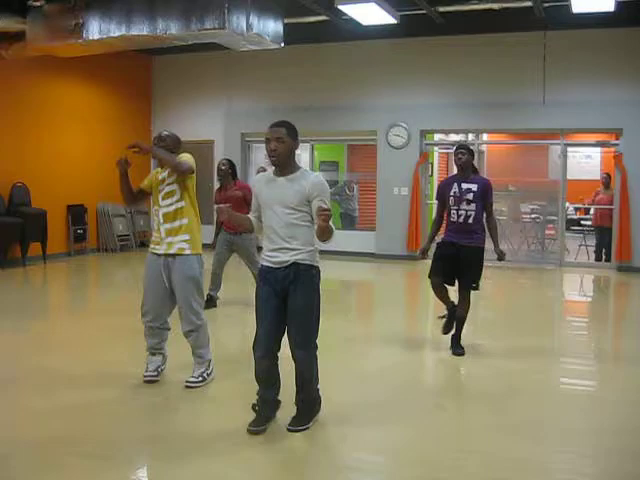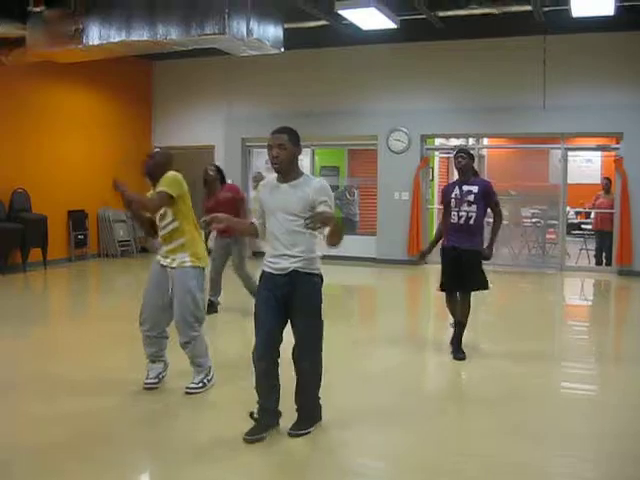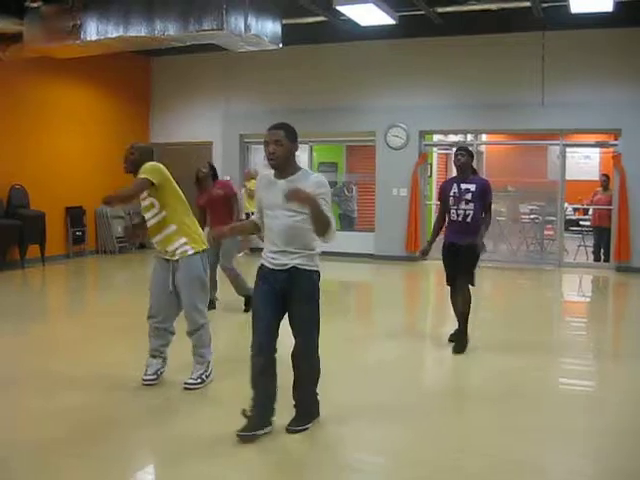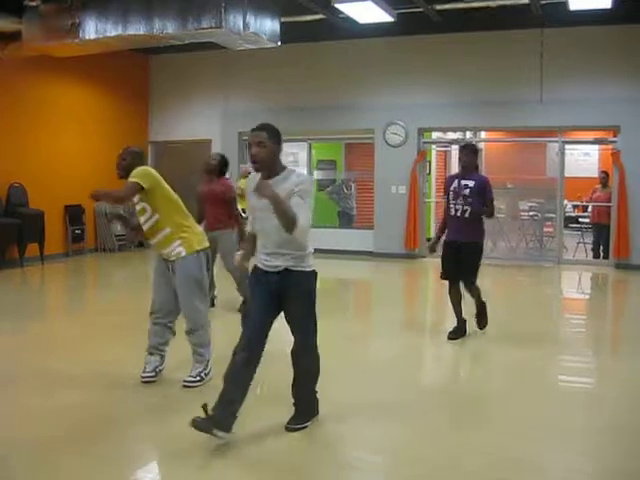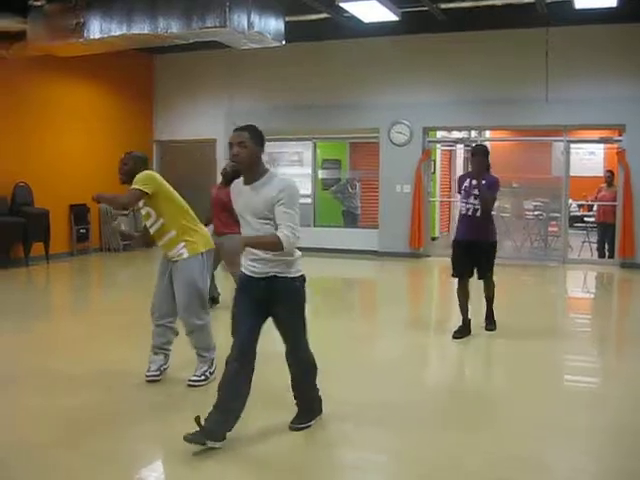
dt=0.2s
person 1, frame 1
left shoulder: (314, 183)
right shoulder: (259, 182)
left elbow: (324, 237)
left wrist: (325, 222)
right wrist: (231, 216)
left hip: (302, 271)
right hip: (269, 271)
left knee: (302, 346)
right knee: (264, 345)
left ankle: (308, 407)
right ankle: (266, 407)
person 1, frame 2
left shoulder: (318, 188)
right shoulder: (264, 188)
left elbow: (333, 241)
left wrist: (333, 223)
right wrist: (230, 222)
left hip: (305, 277)
right hip: (270, 277)
left knee: (307, 350)
right knee: (264, 351)
left ankle: (309, 413)
right ankle: (267, 416)
person 1, frame 3
left shoulder: (316, 183)
right shoulder: (262, 182)
left elbow: (326, 234)
left wrist: (311, 204)
right wrist: (233, 229)
left hip: (303, 274)
right hip: (269, 272)
left knee: (305, 346)
right knee: (261, 345)
left ankle: (307, 409)
right ankle: (260, 416)
person 1, frame 4
left shoulder: (300, 182)
right shoulder: (251, 184)
left elbow: (300, 231)
left wrist: (275, 198)
right wrist: (247, 250)
left hip: (297, 275)
right hip: (263, 274)
left knee: (304, 345)
right knee: (248, 345)
left ankle: (306, 408)
right ankle: (222, 417)
person 1, frame 5
left shoulder: (283, 187)
right shoulder: (235, 188)
left elbow: (288, 240)
left wrist: (248, 240)
left hip: (284, 280)
right hip: (249, 280)
left knee: (296, 347)
right knee: (240, 353)
left ankle: (309, 408)
right ankle: (217, 426)
person 2, frame 1
left shoulder: (185, 160)
right shoulder: (155, 173)
left elbow: (179, 166)
right elbow: (131, 200)
left wrist: (148, 149)
right wrist: (123, 171)
left hip: (185, 252)
right hip: (157, 252)
left knee: (191, 313)
right knee: (151, 312)
left ankle: (204, 365)
right ankle: (156, 358)
person 2, frame 2
left shoulder: (173, 178)
right shoulder: (155, 191)
left elbow: (150, 206)
right elbow: (151, 229)
left wrist: (125, 192)
right wrist: (128, 197)
left hip: (189, 263)
right hip: (164, 262)
left knee: (187, 323)
right knee: (150, 319)
left ankle: (204, 372)
right ankle: (157, 365)
person 2, frame 3
left shoulder: (153, 168)
right shoulder: (144, 184)
left elbow: (129, 194)
left wrist: (111, 198)
right wrist: (133, 230)
left hip: (190, 251)
right hip: (165, 256)
left knee: (195, 313)
right knee: (159, 313)
left ankle: (203, 366)
right ankle: (157, 361)
person 2, frame 4
left shoulder: (144, 173)
right shoulder: (138, 189)
left elbow: (120, 196)
left wrist: (99, 194)
right wrist: (125, 222)
left hip: (189, 249)
right hip: (167, 254)
left knee: (193, 310)
right knee: (161, 310)
left ankle: (202, 364)
right ankle: (155, 359)
person 2, frame 5
left shoulder: (147, 178)
right shoulder: (143, 194)
left elbow: (123, 203)
right elbow: (151, 233)
left wrist: (101, 196)
left hip: (193, 251)
right hip: (173, 254)
left knee: (192, 313)
right knee: (162, 309)
left ankle: (207, 363)
right ankle: (160, 357)
person 3, frame 1
left shoulder: (483, 184)
right shoulder: (445, 184)
left elbow: (489, 217)
right elbow: (439, 216)
left wrist: (497, 245)
right wrist: (428, 243)
left hip: (473, 245)
right hip: (449, 241)
left knee: (465, 290)
right knee: (436, 282)
left ankle: (456, 338)
right ankle: (453, 310)
person 3, frame 2
left shoulder: (484, 186)
right shoulder: (448, 189)
left elbow: (498, 216)
left wrist: (490, 245)
right wrist: (430, 246)
left hip: (472, 247)
right hip: (450, 246)
left knee: (464, 293)
right knee: (449, 292)
left ankle: (458, 342)
right ankle: (457, 326)
person 3, frame 3
left shoulder: (482, 185)
right shoulder: (446, 186)
left elbow: (487, 214)
right elbow: (441, 218)
left wrist: (481, 236)
right wrist: (430, 244)
left hip: (470, 243)
right hip: (451, 242)
left knee: (462, 283)
right knee: (453, 285)
left ankle: (463, 329)
right ankle: (461, 326)
person 3, frame 4
left shoulder: (482, 182)
right shoulder: (450, 180)
left elbow: (490, 212)
left wrist: (474, 207)
right wrist: (437, 238)
left hip: (473, 240)
right hip: (452, 239)
left knee: (468, 281)
right knee: (452, 281)
left ankle: (480, 305)
right ankle: (460, 323)
person 3, frame 5
left shoulder: (492, 181)
right shoulder: (462, 179)
left elbow: (487, 206)
left wrist: (478, 180)
left hip: (485, 238)
right hip: (463, 238)
left knee: (486, 278)
right knee: (462, 280)
left ankle: (489, 313)
right ankle: (465, 323)
person 4, frame 1
left shoulder: (244, 188)
right shoulder: (219, 191)
right elbow: (220, 216)
left wrist: (253, 232)
right wrist: (216, 236)
left hip: (243, 235)
right hip: (225, 234)
left knee: (255, 267)
right knee: (216, 266)
right ankle: (212, 297)
person 4, frame 2
left shoulder: (232, 189)
right shoulder: (208, 196)
left elbow: (243, 211)
left hip: (237, 236)
right hip: (220, 238)
left knee: (240, 270)
right knee: (214, 272)
right ankle: (213, 302)
person 4, frame 3
left shoulder: (225, 185)
right shoulder: (201, 194)
left elbow: (236, 207)
right elbow: (202, 218)
left knee: (226, 266)
right knee: (209, 267)
left ankle: (248, 295)
right ankle: (211, 299)
person 4, frame 4
left shoulder: (225, 185)
right shoulder: (203, 184)
left elbow: (235, 210)
left wrist: (241, 230)
left hip: (225, 231)
right hip: (209, 231)
left knee: (231, 265)
left ankle: (248, 297)
right ankle: (209, 297)
person 4, frame 5
right shoulder: (218, 187)
left elbow: (239, 218)
left hip: (231, 236)
right hip: (216, 235)
left knee: (236, 271)
right ankle: (213, 296)
